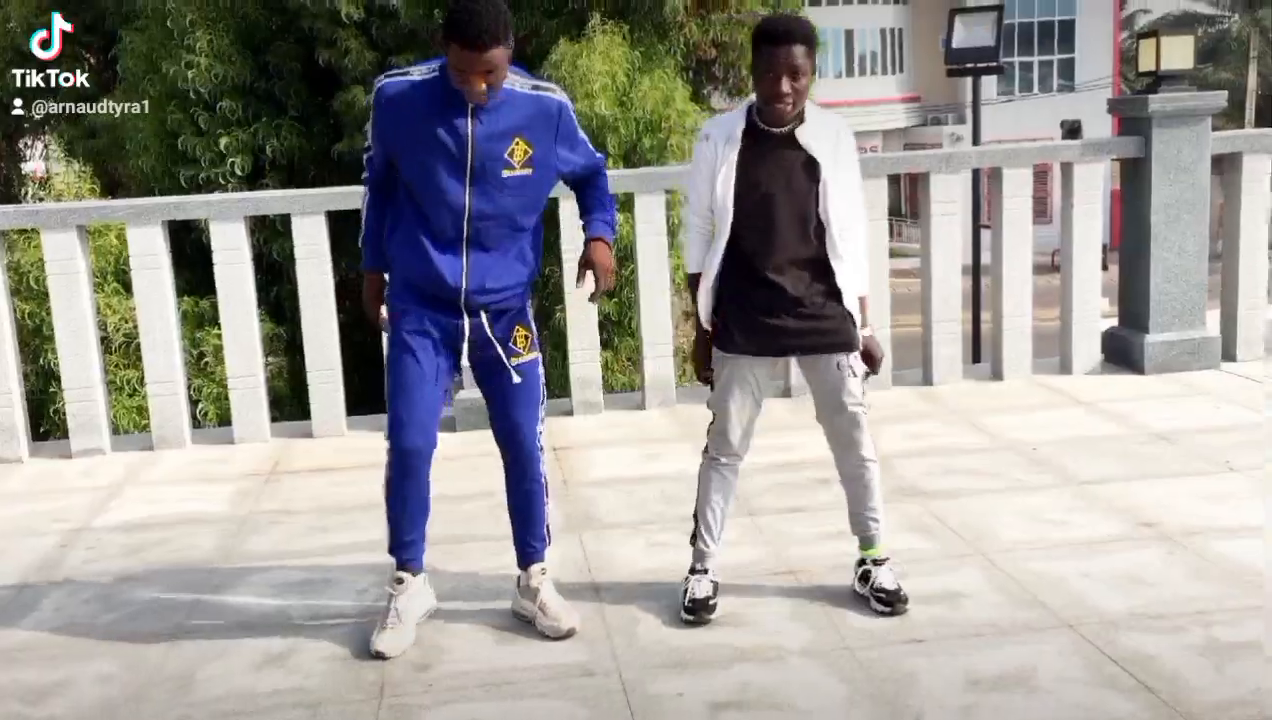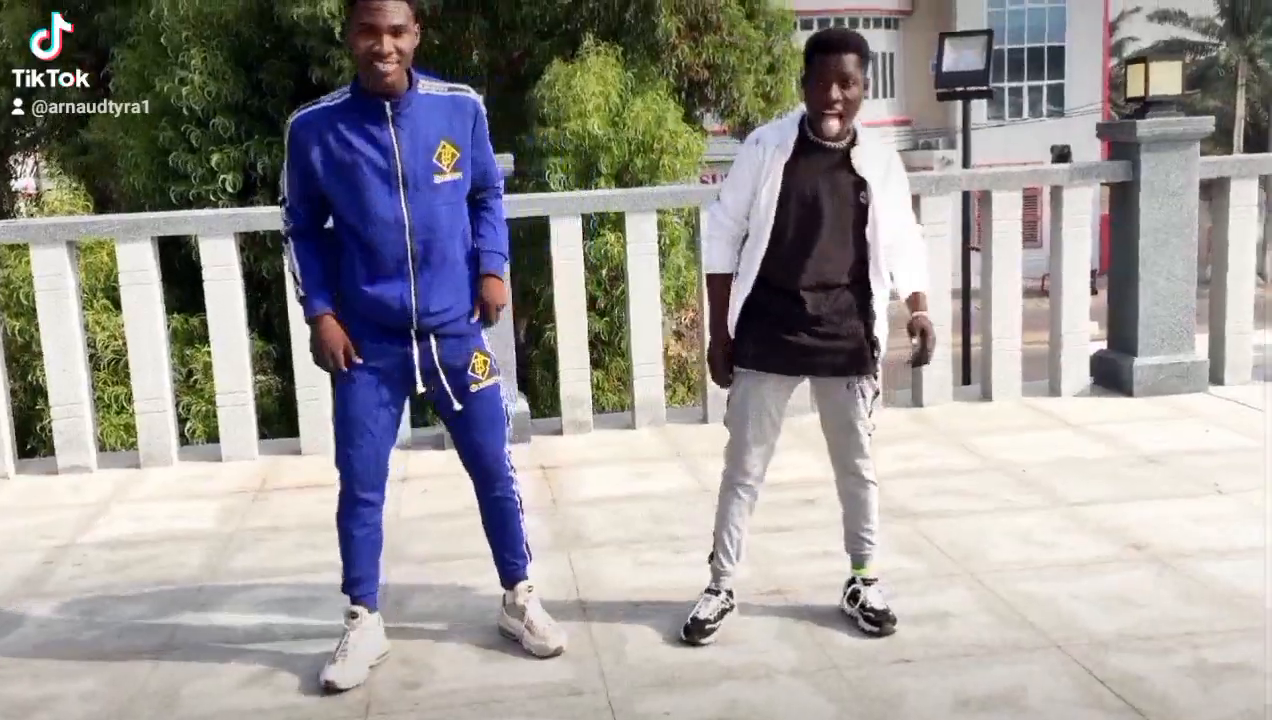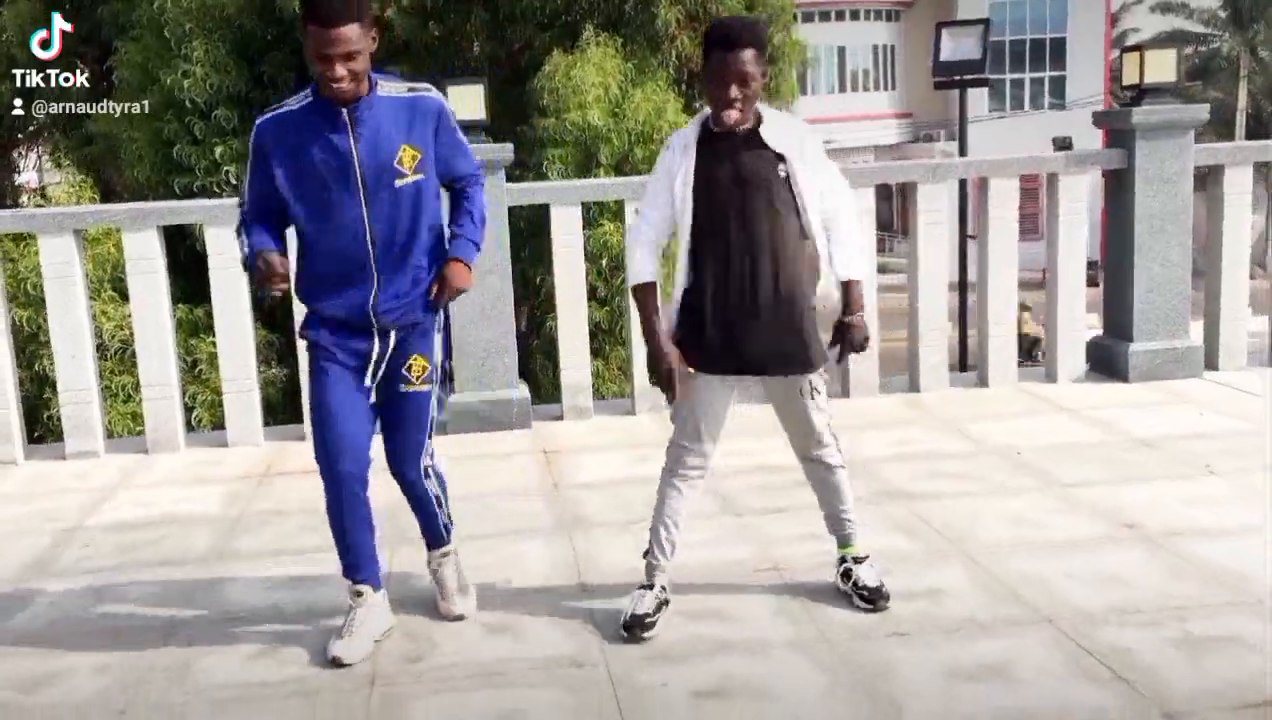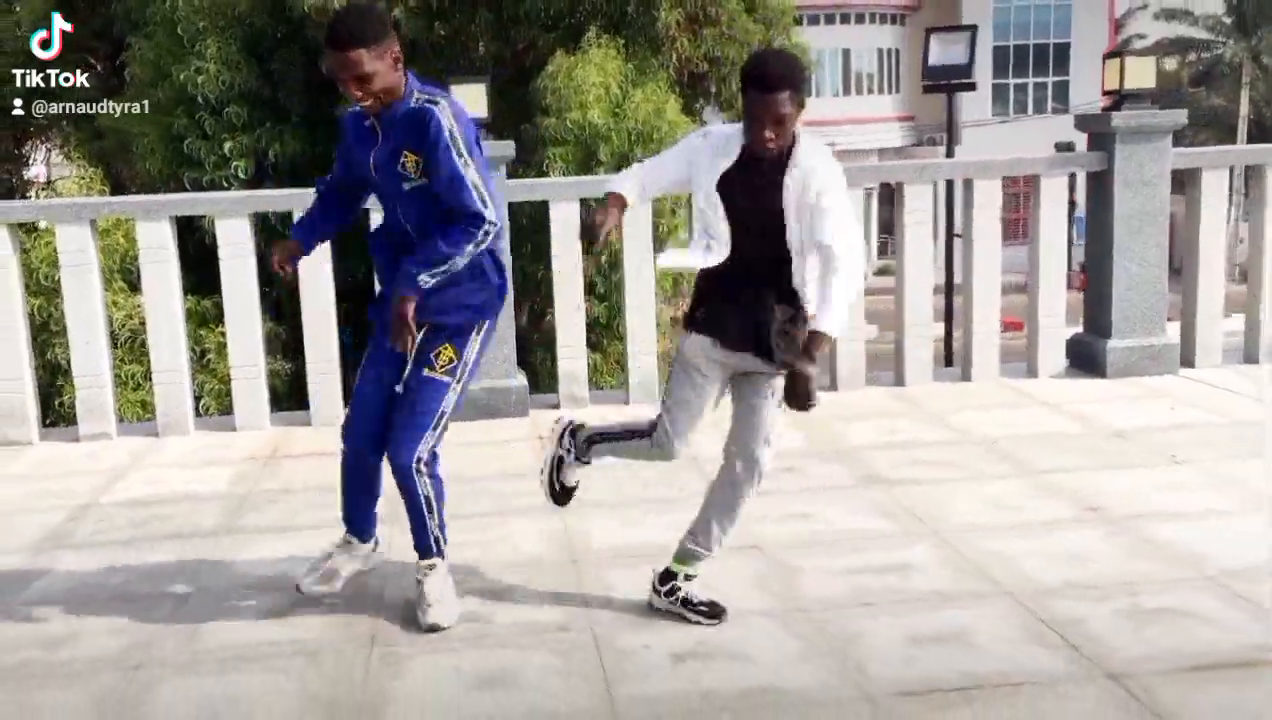
dt=0.5s
person 1, frame 1
left shoulder: (545, 107)
right shoulder: (394, 97)
left elbow: (591, 175)
right elbow: (379, 184)
left wrist: (599, 235)
right wrist: (372, 267)
left hip: (504, 307)
right hip: (419, 305)
left knee: (523, 445)
right knee: (410, 444)
left ankle: (533, 582)
right ankle: (409, 583)
person 1, frame 2
left shoulder: (460, 109)
right shoulder: (313, 128)
left elbow: (488, 194)
right elbow: (302, 228)
left wrist: (492, 267)
right wrist: (320, 311)
left hip: (455, 328)
right hip: (369, 338)
left knee: (493, 469)
right knee: (361, 483)
left ankle: (518, 599)
right ankle: (363, 623)
person 1, frame 3
left shoulder: (423, 109)
right shoulder: (277, 132)
left elbow: (468, 185)
right elbow: (261, 223)
left wrist: (463, 253)
right wrist: (262, 254)
left hip: (413, 319)
right hip: (336, 330)
left knee: (412, 459)
right knee: (341, 468)
left ankle: (442, 553)
right ankle: (369, 597)
person 1, frame 4
left shoulder: (436, 117)
right shoulder: (356, 127)
left elbow: (483, 220)
right elbow: (342, 197)
left wrist: (418, 288)
right wrist: (300, 238)
left hip: (462, 308)
right hip: (397, 304)
left knee: (410, 450)
right knee: (361, 434)
left ankle: (433, 568)
right ankle: (359, 540)
person 2, frame 1
left shoulder: (835, 139)
right shoulder: (718, 139)
left elbow: (852, 236)
right elbow: (699, 235)
left wrist: (863, 326)
right wrist: (702, 328)
left hip: (826, 318)
right hip: (744, 322)
left knee: (853, 441)
right knee: (725, 443)
left ankle: (872, 559)
right ankle: (703, 567)
person 2, frame 2
left shoulder: (882, 163)
right shoulder: (765, 147)
left elbow: (904, 246)
right elbow: (722, 233)
left wrist: (918, 312)
right wrist: (719, 329)
left hip: (846, 338)
right hip: (765, 335)
left knee: (855, 463)
right knee: (744, 465)
left ankle: (862, 580)
right ankle: (720, 586)
person 2, frame 3
left shoulder: (794, 141)
right shoulder: (680, 152)
left elbow: (836, 221)
right elbow: (644, 253)
left wrist: (853, 307)
right wrist: (656, 338)
left hip: (790, 335)
right hip: (704, 338)
left knee: (820, 452)
right knee: (688, 458)
left ankle: (852, 559)
right ankle: (653, 581)
person 2, frame 4
left shoulder: (818, 171)
right shoulder: (712, 146)
left elbow: (842, 269)
right elbow: (641, 178)
left wrist: (808, 361)
right wrist: (609, 211)
left hip: (780, 339)
right hip: (715, 322)
left knee: (748, 461)
right knee: (666, 440)
left ankle: (677, 578)
right ankle: (576, 441)
